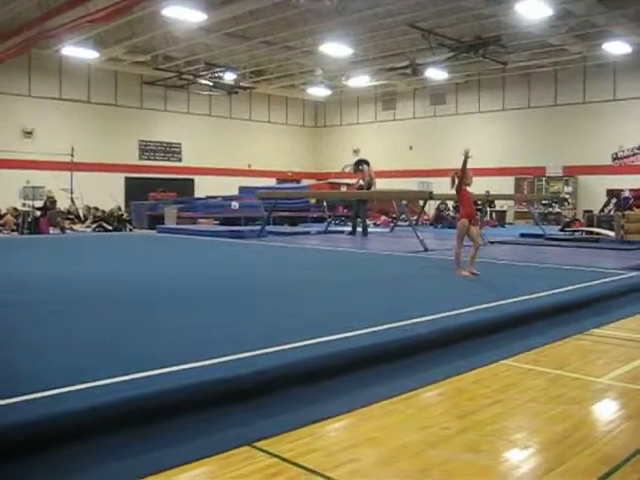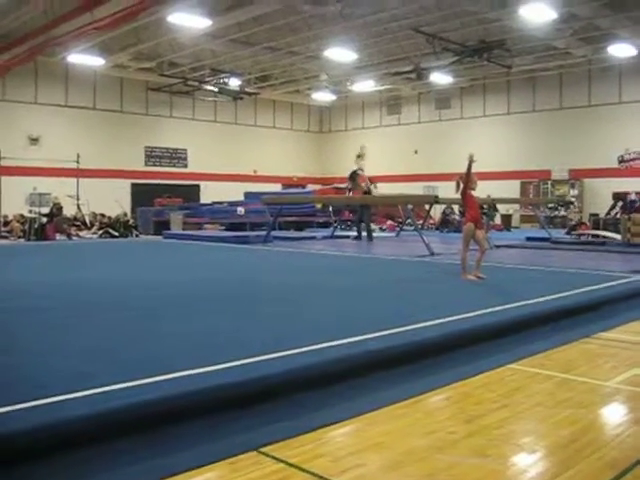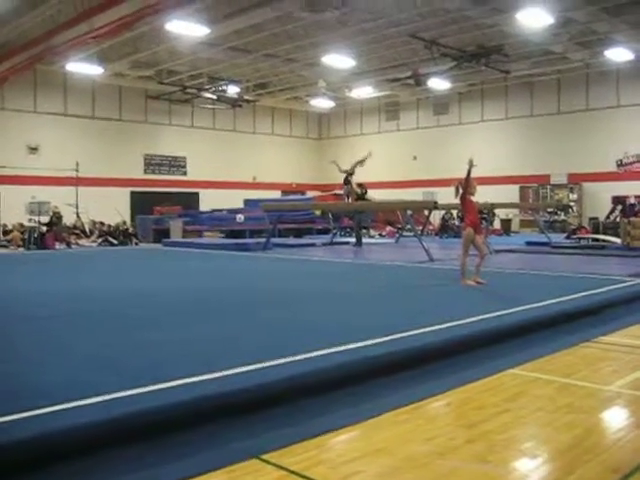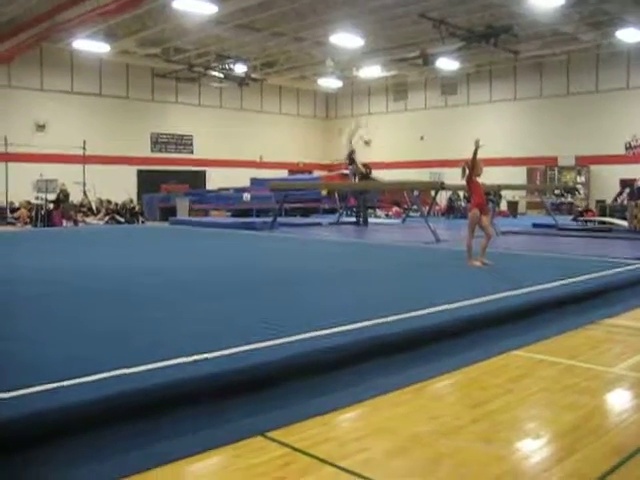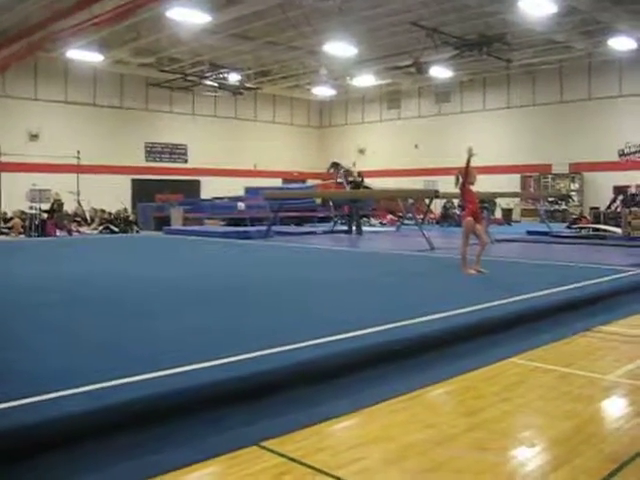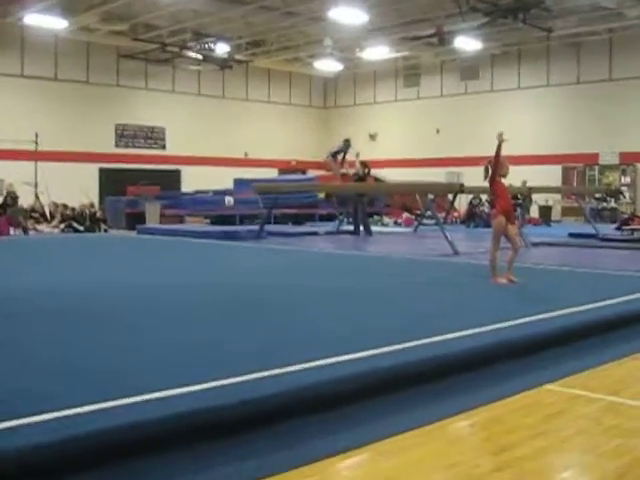
dt=0.5s
person 1, frame 1
left shoulder: (467, 192)
right shoulder: (459, 189)
left elbow: (472, 208)
right elbow: (462, 172)
left wrist: (476, 222)
right wrist: (465, 158)
left hip: (470, 220)
right hip: (463, 219)
left knee: (478, 243)
right knee: (459, 245)
left ankle: (470, 267)
right ankle: (459, 269)
person 1, frame 2
left shoulder: (472, 196)
right shoulder: (464, 193)
left elbow: (477, 212)
right elbow: (466, 177)
left wrist: (482, 227)
right wrist: (470, 163)
left hip: (475, 224)
right hip: (469, 223)
left knee: (483, 247)
right knee: (465, 249)
left ankle: (476, 271)
right ankle: (465, 273)
person 1, frame 3
left shoulder: (471, 201)
right shoulder: (463, 198)
left elbow: (476, 217)
right elbow: (466, 182)
left wrist: (481, 231)
right wrist: (470, 168)
left hip: (474, 229)
right hip: (468, 228)
left knee: (483, 252)
right knee: (465, 254)
left ankle: (476, 276)
right ankle: (464, 279)
person 1, frame 4
left shoulder: (477, 182)
right shoulder: (470, 180)
left elbow: (482, 198)
right elbow: (472, 163)
left wrist: (487, 212)
right wrist: (476, 149)
left hip: (481, 210)
right hip: (474, 209)
left knee: (489, 233)
right knee: (471, 235)
left ankle: (481, 257)
right ankle: (471, 259)
person 1, frame 5
left shoulder: (470, 190)
right shoulder: (463, 187)
left elbow: (476, 207)
right elbow: (466, 170)
left wrist: (481, 220)
right wrist: (469, 157)
left hip: (474, 218)
right hip: (468, 217)
left knee: (484, 241)
right knee: (465, 243)
left ankle: (476, 265)
right ankle: (465, 267)
person 1, frame 6
left shoulder: (502, 185)
right shoulder: (493, 181)
left elbow: (508, 204)
right elbow: (496, 160)
left wrist: (513, 221)
right wrist: (499, 144)
left hip: (507, 217)
right hip: (499, 216)
left knee: (516, 245)
right knee: (495, 248)
left ankle: (508, 273)
right ankle: (495, 276)
